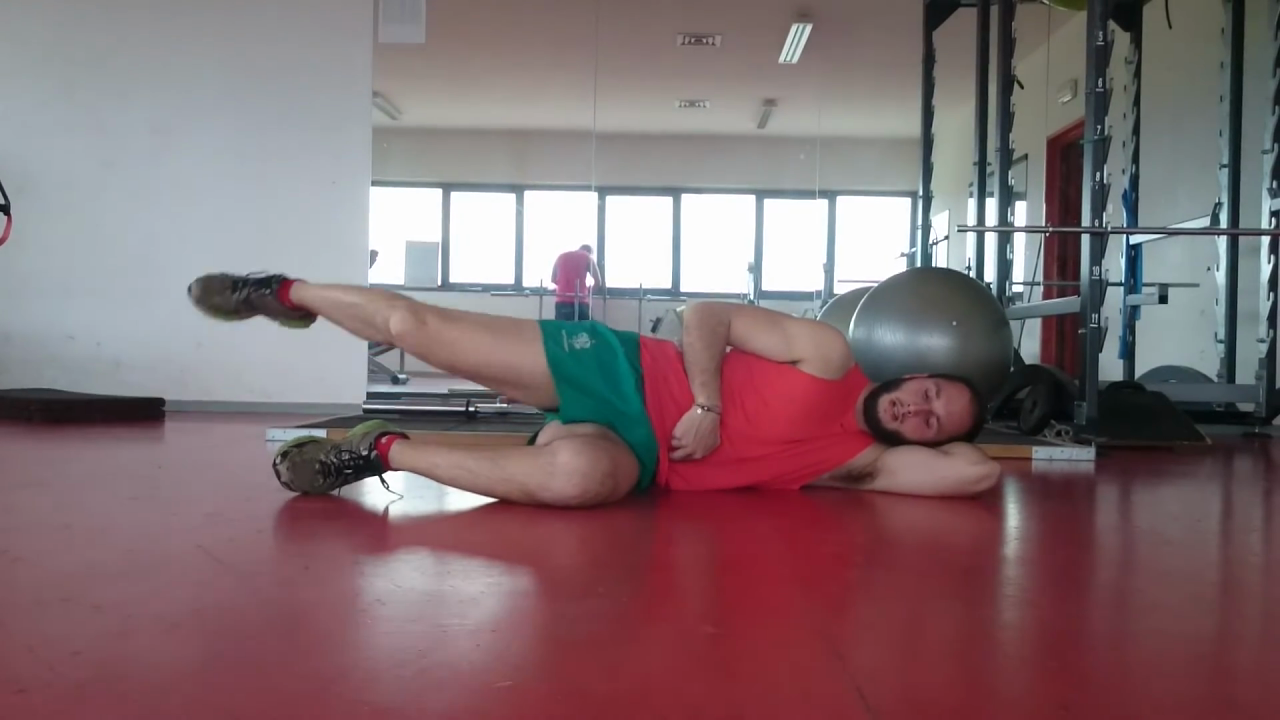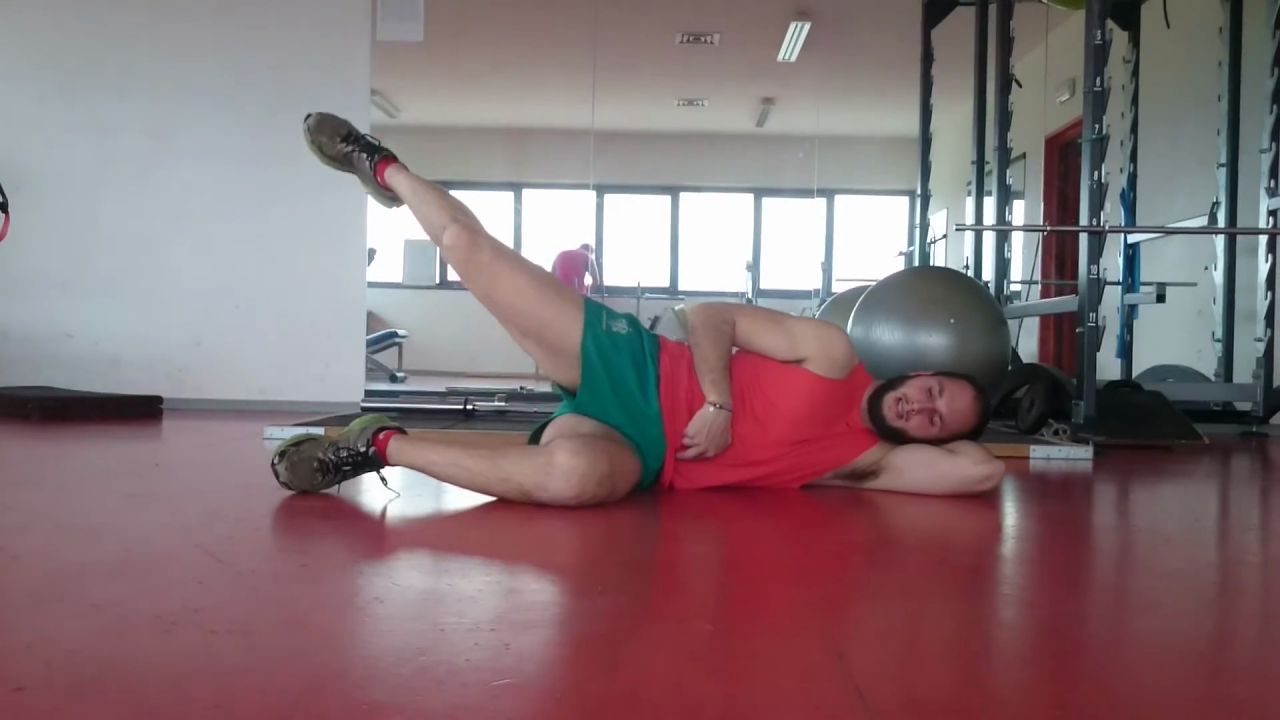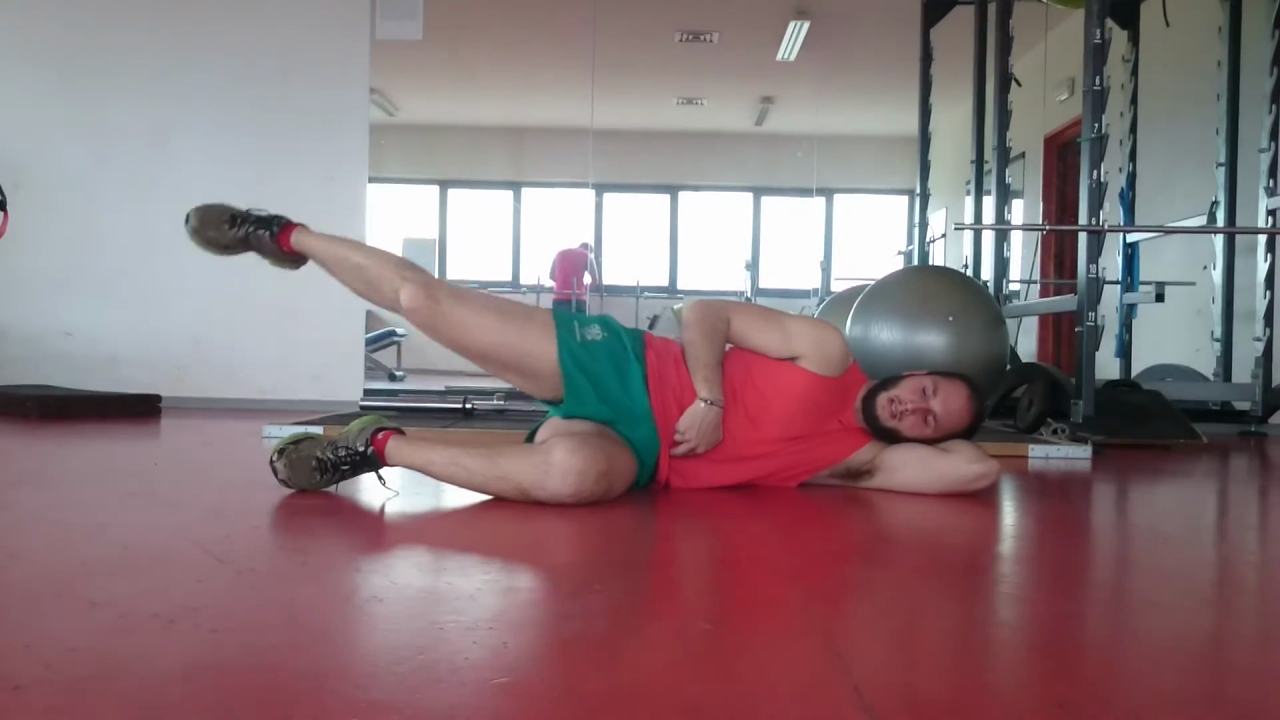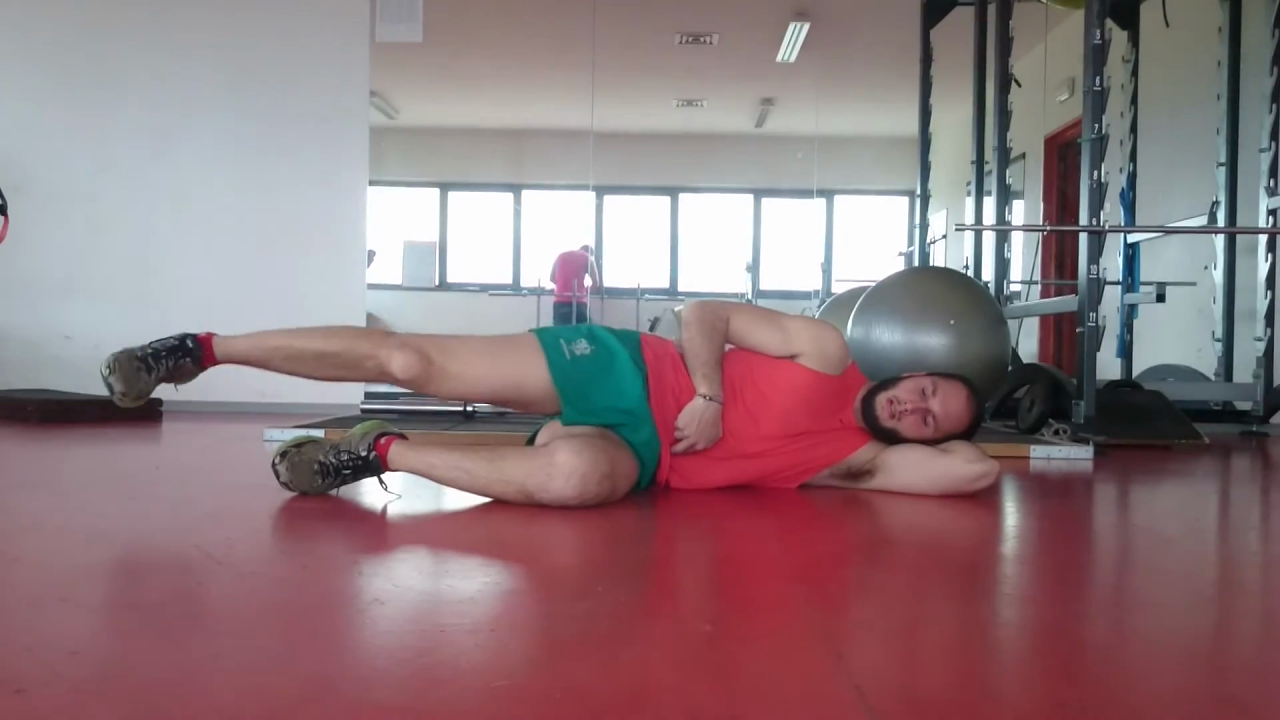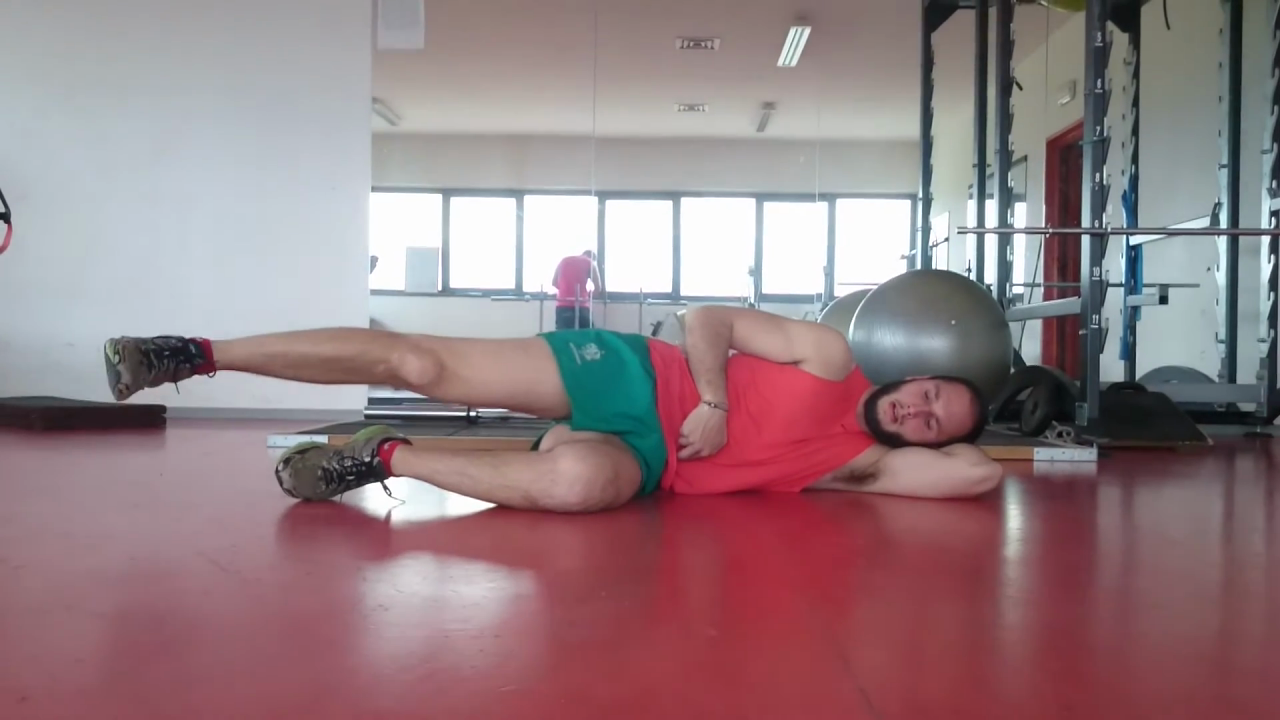
dt=0.4s
person 1, frame 1
left shoulder: (862, 462)
right shoulder: (830, 356)
right elbow: (708, 315)
right wrist: (707, 402)
left hip: (639, 450)
right hip: (621, 371)
left knee: (581, 473)
right knee: (411, 321)
left ankle: (381, 450)
right ankle: (287, 294)
person 1, frame 2
left shoulder: (870, 459)
right shoulder: (835, 359)
left elbow: (983, 471)
right elbow: (711, 317)
right wrist: (717, 404)
left hip: (644, 449)
right hip: (632, 365)
left knee: (582, 474)
right knee: (468, 245)
left ankle: (379, 447)
person 1, frame 3
left shoulder: (862, 460)
right shoulder: (828, 358)
left elbow: (979, 469)
right elbow: (706, 312)
right wrist: (708, 399)
left hip: (632, 455)
right hip: (623, 372)
left knee: (575, 472)
right knee: (420, 296)
left ankle: (375, 446)
right ankle: (285, 235)
person 1, frame 4
left shoulder: (861, 460)
right shoulder: (827, 353)
left elbow: (976, 470)
right elbow: (706, 314)
right wrist: (708, 396)
left hip: (637, 451)
right hip: (620, 372)
left knee: (577, 474)
right knee: (410, 360)
left ankle: (381, 452)
right ankle: (204, 348)
person 1, frame 5
left shoulder: (864, 464)
right shoulder: (831, 358)
right elbow: (710, 319)
right wrist: (714, 402)
left hip: (642, 455)
right hip: (627, 377)
left knee: (578, 479)
right knee: (422, 363)
left ankle: (383, 458)
right ankle: (199, 352)
